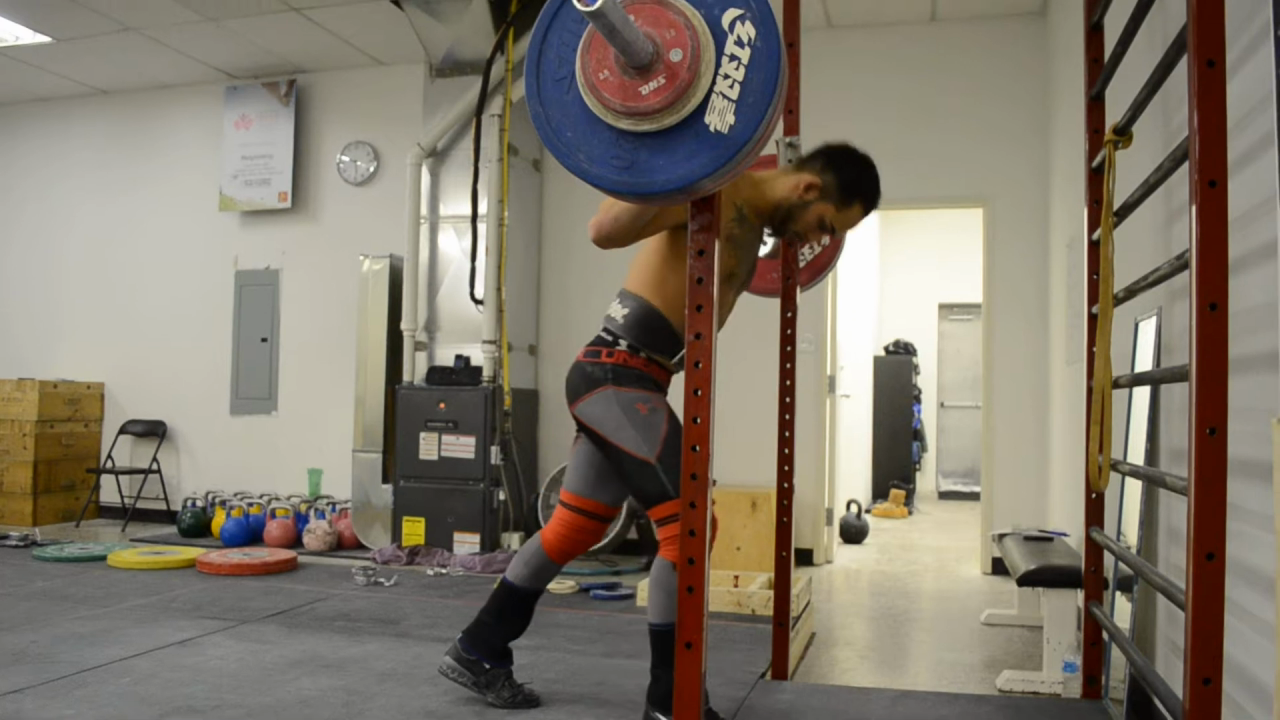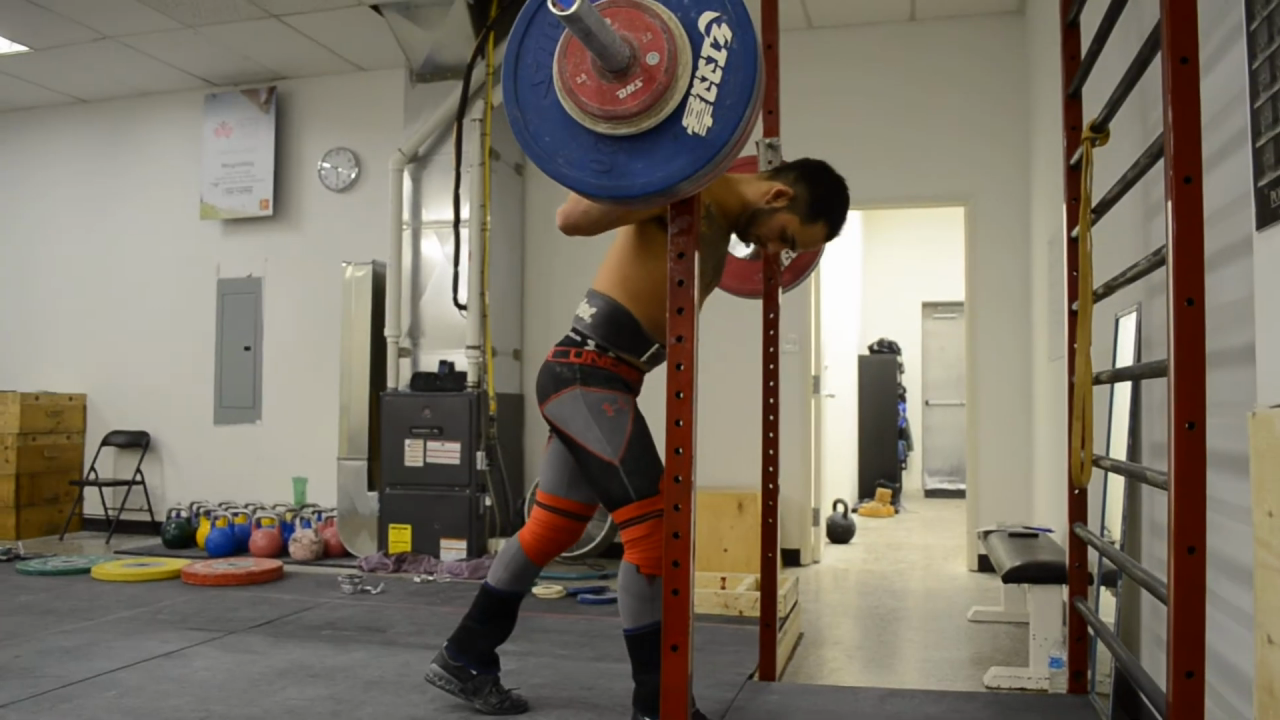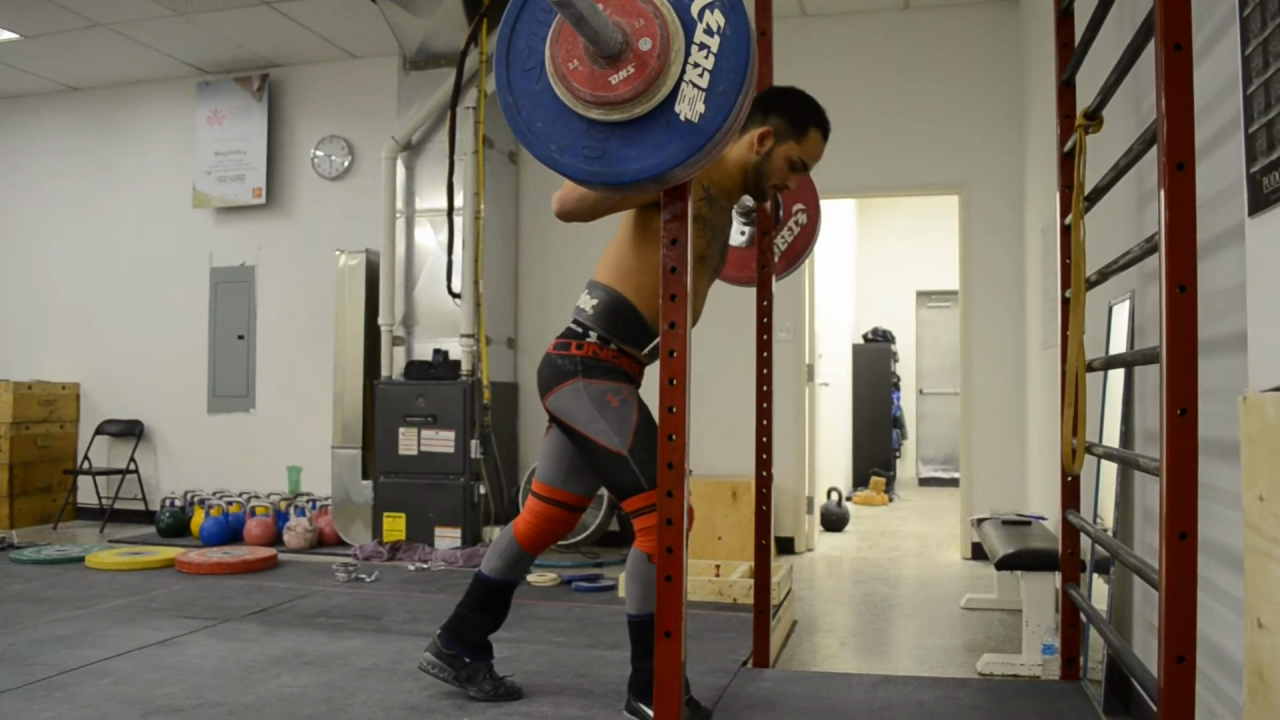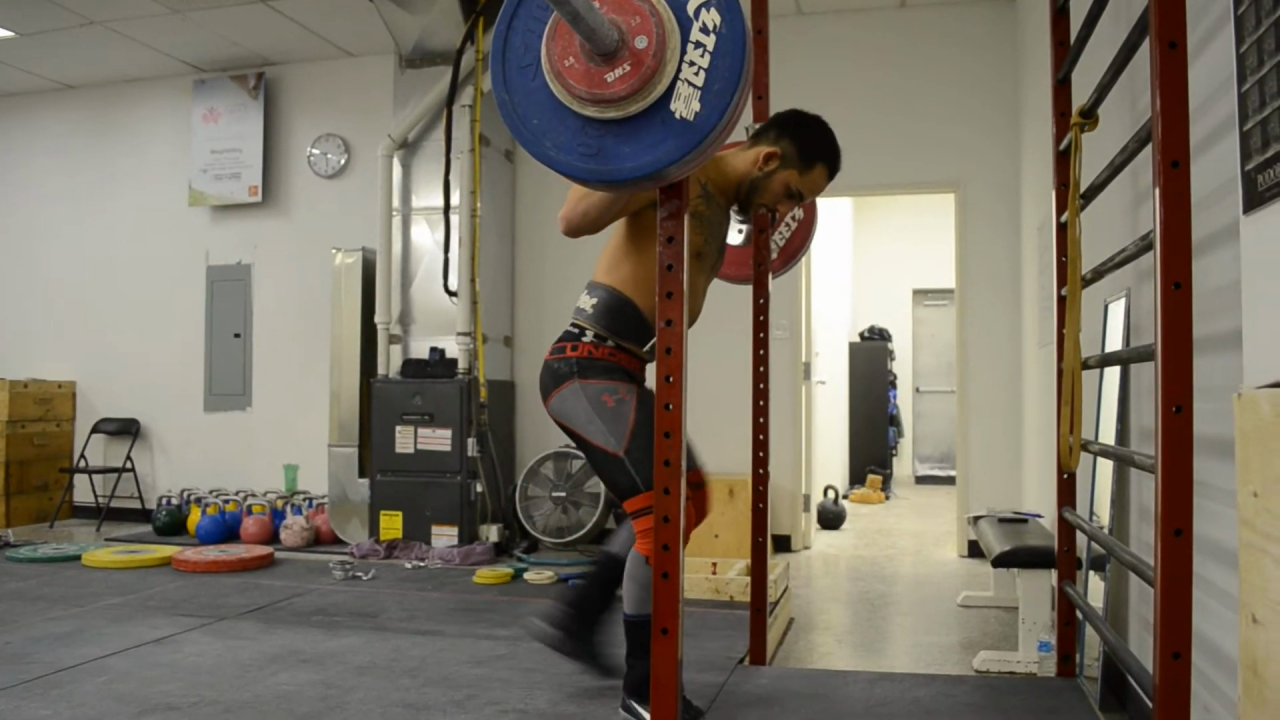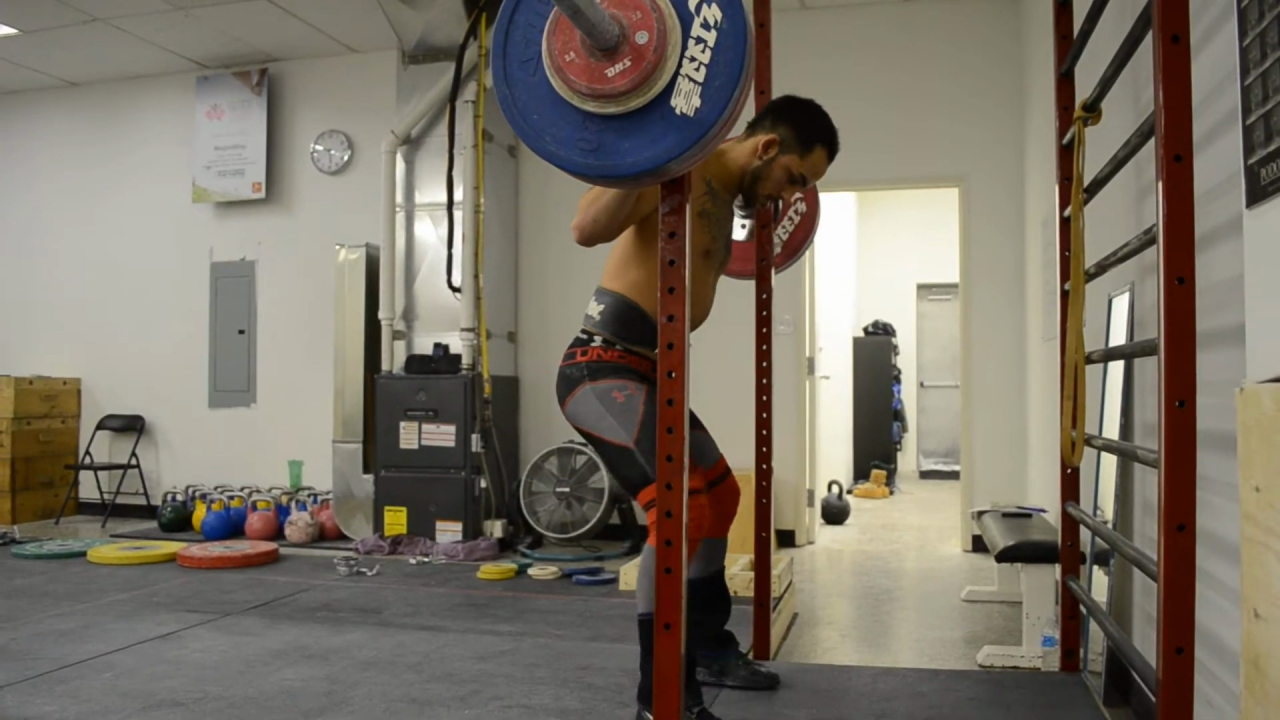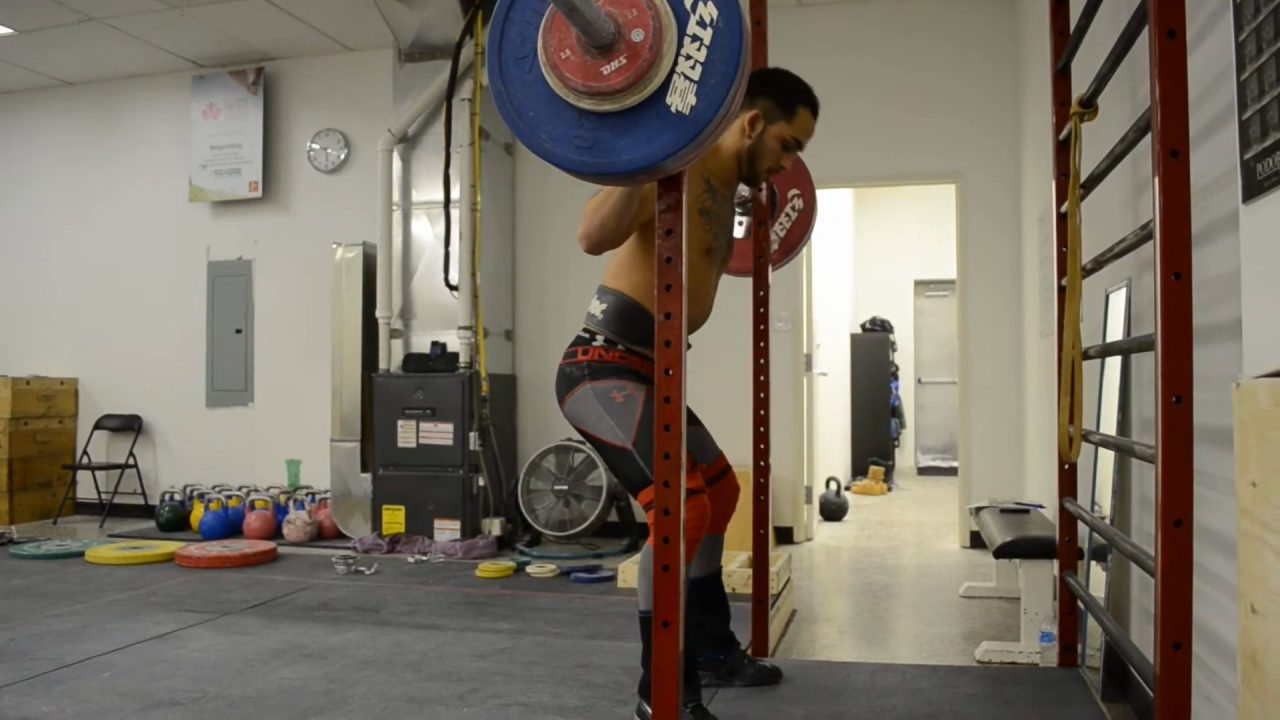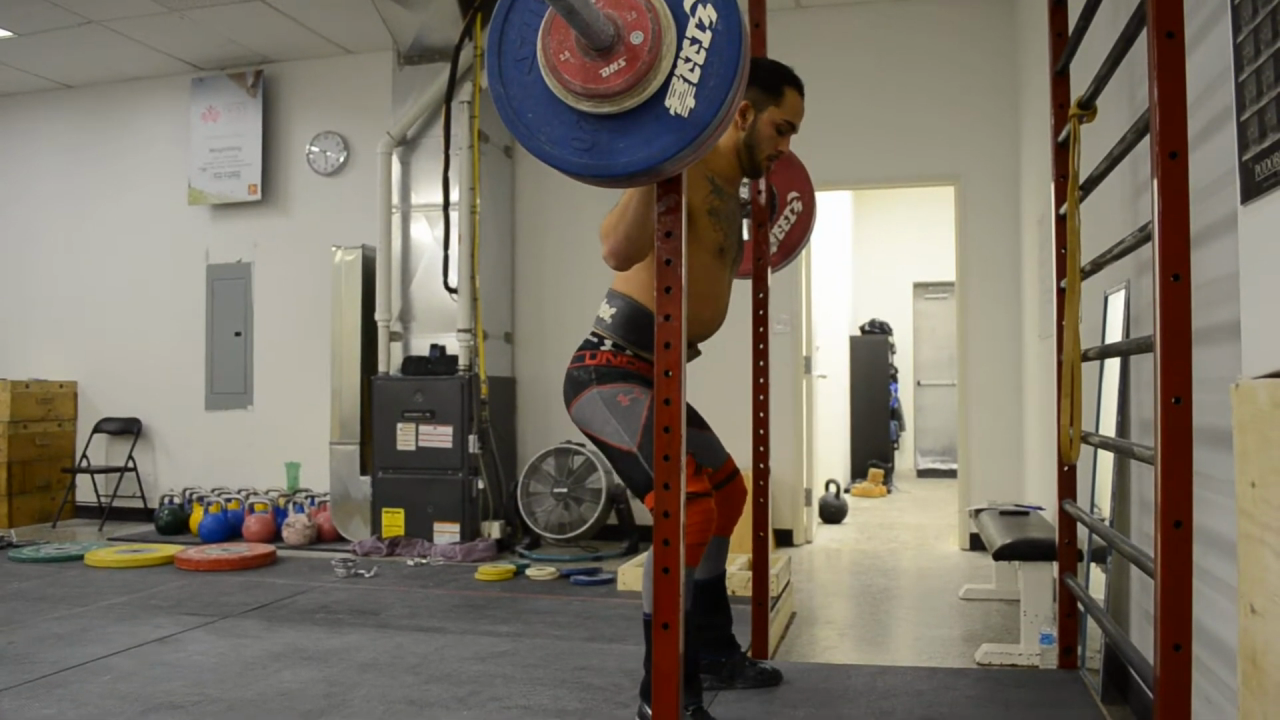
dt=0.7s
person 1, frame 1
left shoulder: (748, 216)
right shoulder: (714, 189)
right elbow: (606, 230)
left hip: (623, 378)
right hip: (615, 373)
left knee: (575, 526)
right knee: (685, 524)
left ankle: (477, 652)
person 1, frame 2
left shoulder: (718, 218)
right elbow: (571, 217)
left hip: (596, 378)
right hip: (586, 373)
left knee: (552, 528)
right knee: (651, 528)
left ankle: (463, 660)
person 1, frame 3
left shoulder: (720, 200)
right elbow: (567, 204)
left hip: (598, 369)
right hip: (586, 364)
left knee: (548, 517)
right knee: (661, 513)
left ankle: (457, 647)
person 1, frame 4
left shoulder: (718, 200)
right elbow: (574, 219)
left hip: (616, 370)
right hip: (588, 366)
left knee: (686, 498)
right knee: (661, 514)
left ankle: (575, 617)
person 1, frame 5
left shoulder: (722, 193)
right shoulder: (681, 167)
right elbow: (587, 227)
left wrist: (754, 218)
left hip: (639, 369)
right hip: (602, 368)
left knee: (717, 494)
right knee: (678, 510)
left ankle: (708, 647)
person 1, frame 6
left shoulder: (721, 187)
right shoulder: (681, 165)
right elbow: (593, 235)
left wrist: (747, 214)
left hip: (639, 369)
right hip: (602, 367)
left knee: (716, 492)
right knee: (679, 505)
left ankle: (712, 650)
person 1, frame 7
left shoulder: (727, 188)
right shoulder: (687, 168)
right elbow: (618, 249)
left wrist: (748, 217)
left hip: (648, 375)
right hip: (609, 371)
left knee: (725, 493)
right knee: (688, 507)
left ankle: (713, 653)
